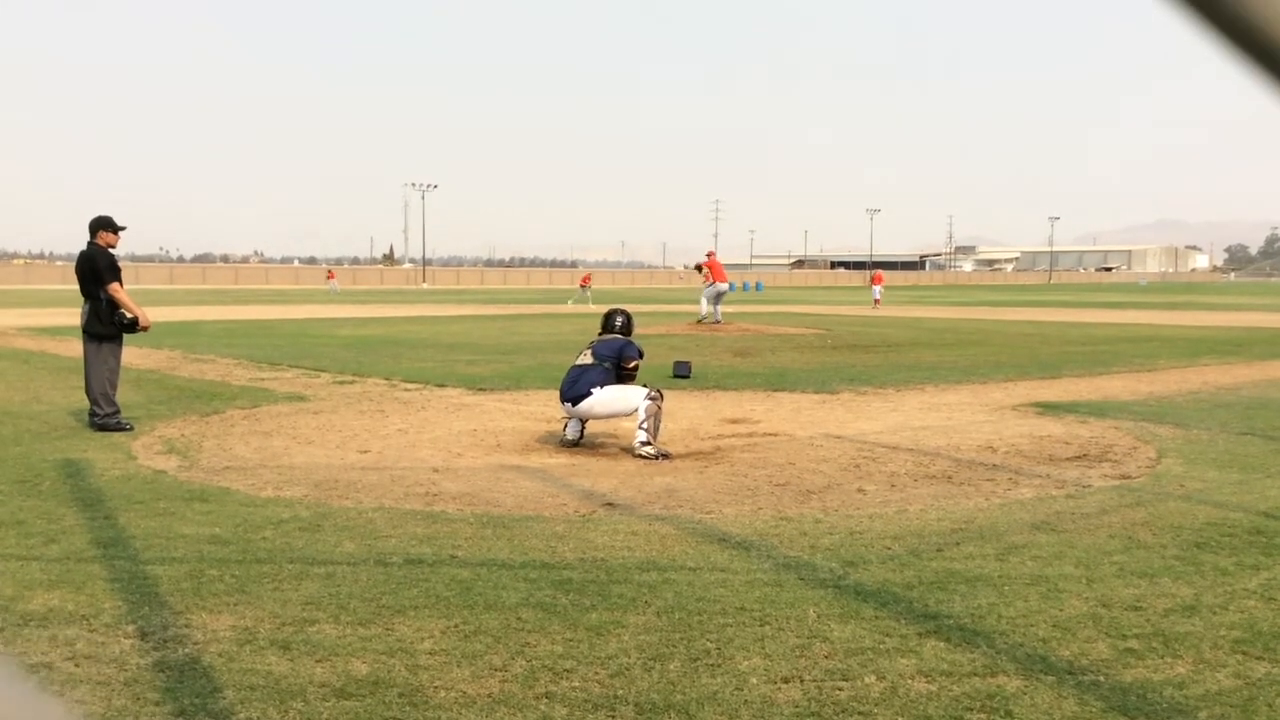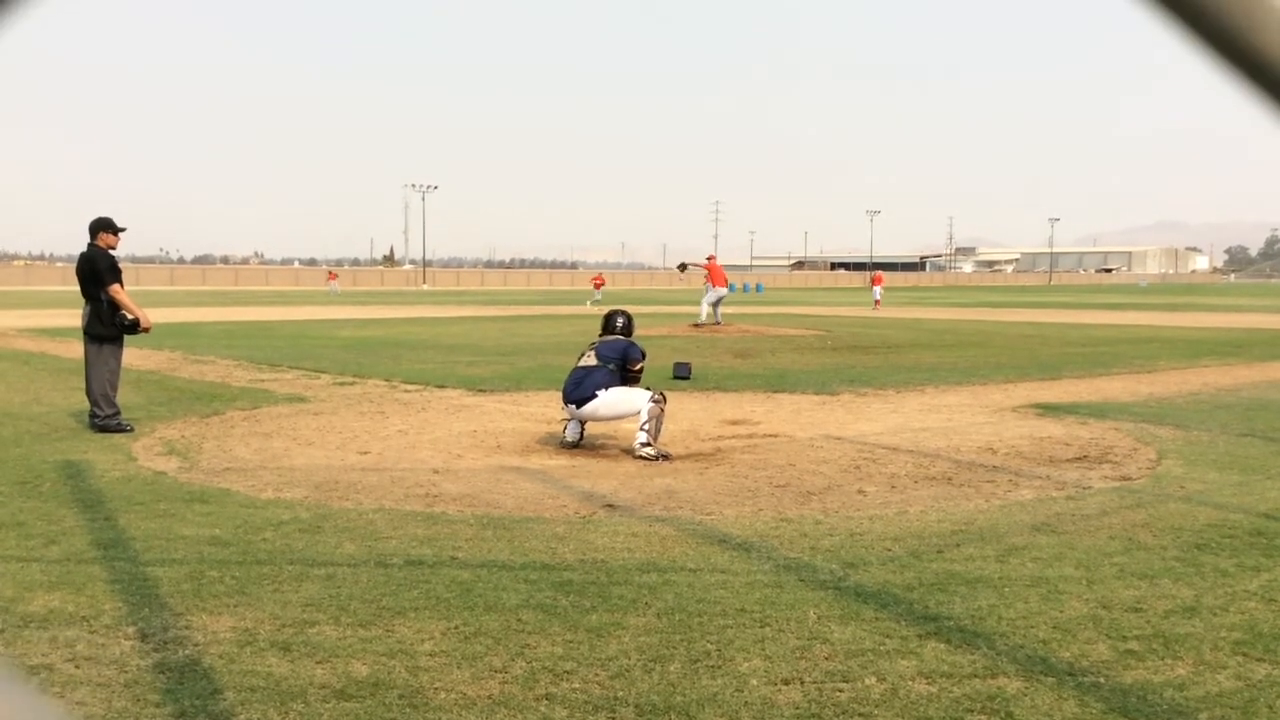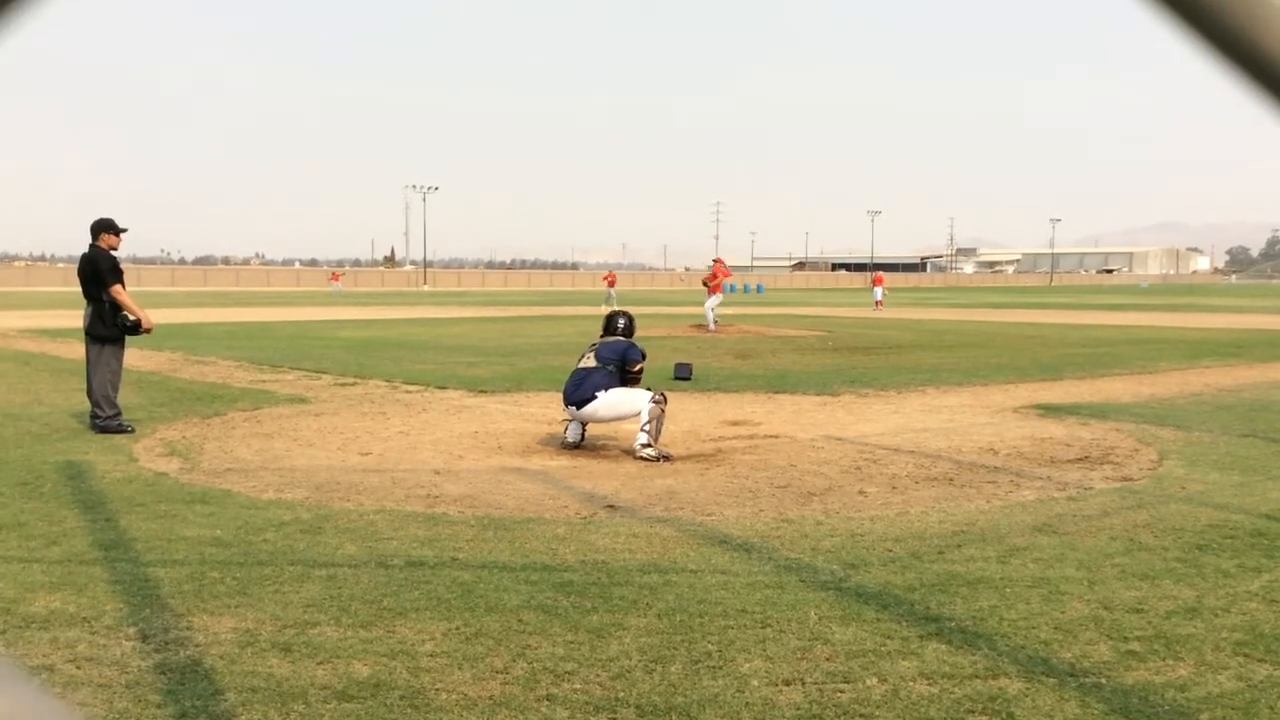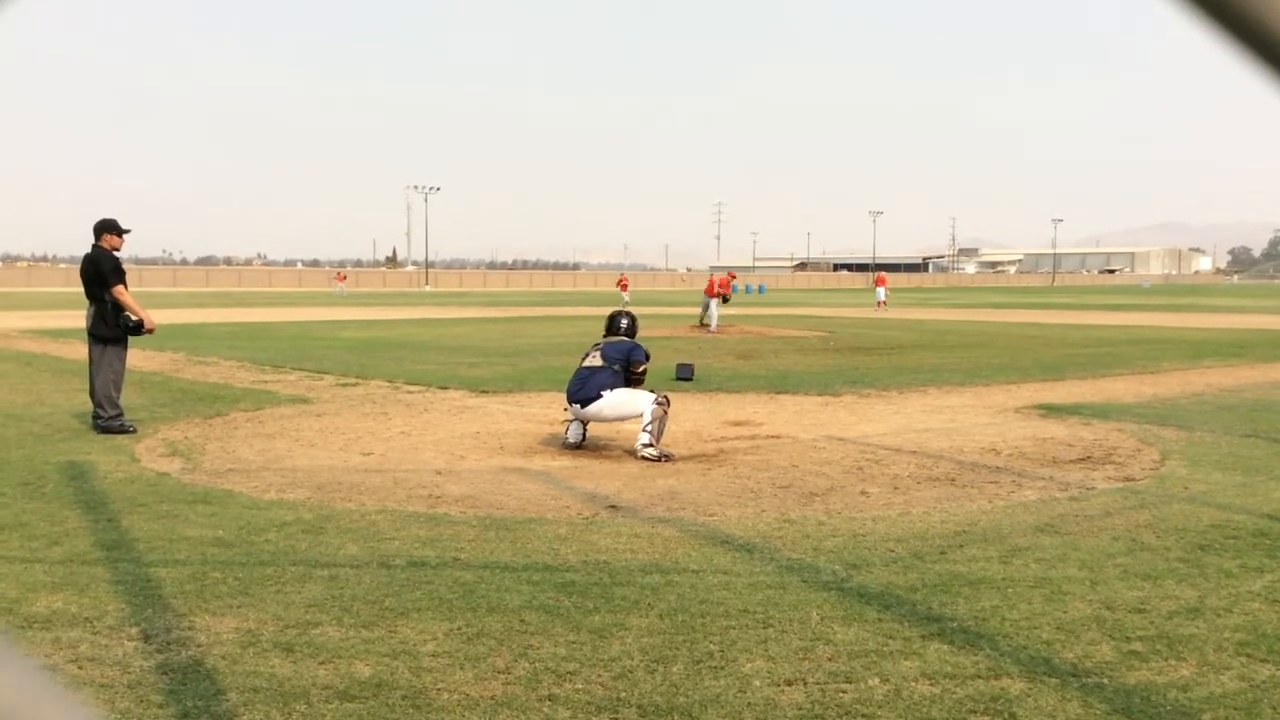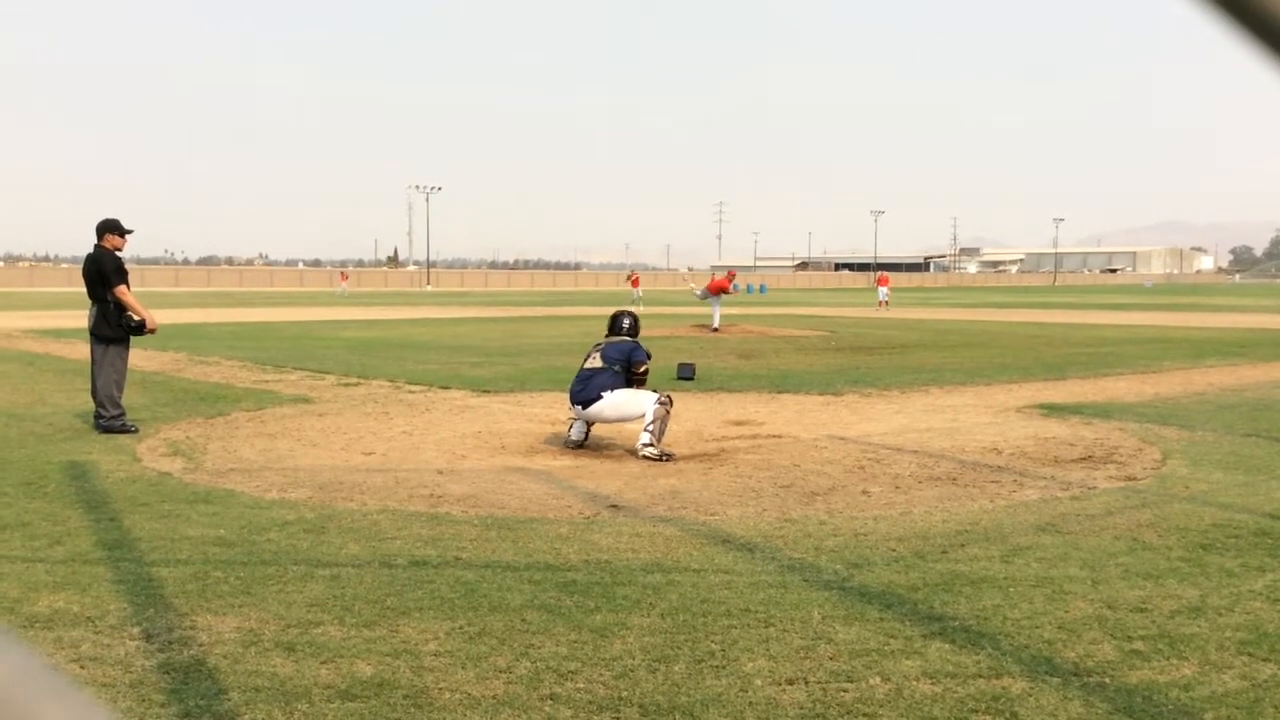
dt=0.2s
person 1, frame 1
left shoulder: (85, 256)
right shoulder: (102, 257)
right elbow: (115, 291)
right wrist: (139, 313)
left hip: (92, 316)
right hip: (104, 318)
left knee: (96, 368)
right knee: (105, 369)
left ankle: (98, 413)
right ankle: (106, 417)
person 1, frame 2
left shoulder: (85, 258)
right shoulder: (102, 259)
right elbow: (116, 292)
right wrist: (140, 315)
left hip: (93, 318)
right hip: (105, 320)
left knee: (97, 369)
right knee: (106, 370)
left ankle: (98, 414)
right ankle: (106, 418)
person 1, frame 3
left shoulder: (87, 259)
right shoulder: (104, 260)
right elbow: (117, 293)
right wrist: (141, 316)
left hip: (95, 319)
right hip: (106, 321)
left knee: (98, 370)
right knee: (107, 371)
left ankle: (99, 415)
right ankle: (107, 419)
person 1, frame 4
left shoulder: (89, 259)
right shoulder: (107, 260)
right elbow: (119, 293)
right wrist: (144, 316)
left hip: (97, 319)
right hip: (109, 321)
left knee: (100, 370)
right knee: (110, 371)
left ankle: (101, 416)
right ankle: (110, 419)
person 1, frame 5
left shoulder: (92, 259)
right shoulder: (109, 260)
right elbow: (122, 293)
right wrist: (146, 316)
left hip: (99, 319)
right hip: (111, 321)
left knee: (102, 371)
right knee: (112, 371)
left ankle: (103, 415)
right ankle: (111, 419)
person 2, frame 1
left shoulder: (592, 345)
right shoulder: (626, 344)
right elbow: (630, 365)
right wrist: (629, 398)
left hip: (568, 402)
right hip: (590, 399)
right knee: (651, 397)
left ankle: (571, 434)
right ankle: (643, 444)
person 2, frame 2
left shoulder: (593, 347)
right shoulder: (629, 345)
right elbow: (635, 367)
right wrist: (632, 395)
left hip: (570, 404)
right hip: (593, 401)
right knee: (654, 399)
left ankle: (571, 436)
right ankle: (644, 445)
person 2, frame 3
left shoulder: (593, 348)
right shoulder: (629, 346)
right elbow: (635, 368)
right wrist: (632, 394)
left hip: (571, 405)
right hip: (594, 403)
right knee: (655, 400)
left ankle: (572, 436)
right ankle: (644, 446)
person 2, frame 4
left shoulder: (596, 348)
right shoulder: (633, 347)
right elbow: (638, 370)
right wrist: (636, 391)
left hip: (574, 404)
right hip: (599, 402)
right knee: (658, 402)
left ankle: (573, 436)
right ankle: (646, 445)
person 2, frame 5
left shoulder: (597, 348)
right shoulder: (634, 347)
right elbow: (640, 370)
right wrist: (640, 389)
left hip: (577, 405)
right hip: (601, 403)
right knee: (661, 402)
left ankle: (577, 434)
right ankle: (648, 445)
